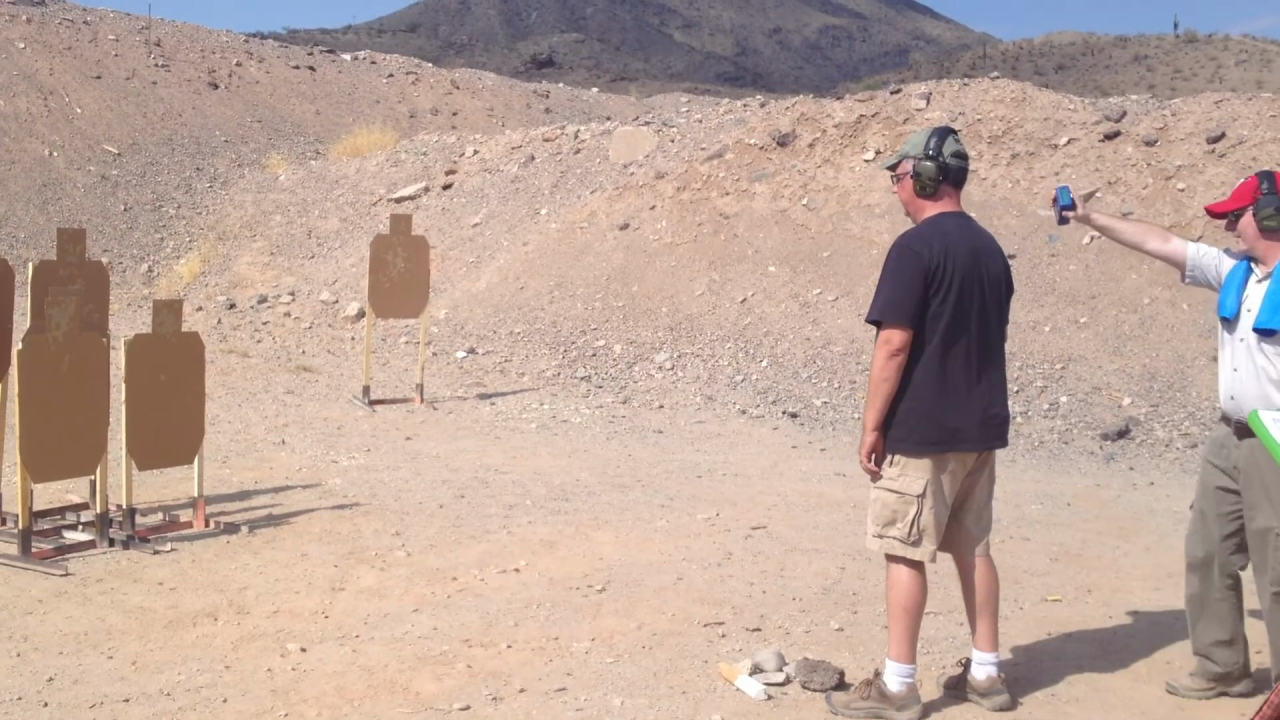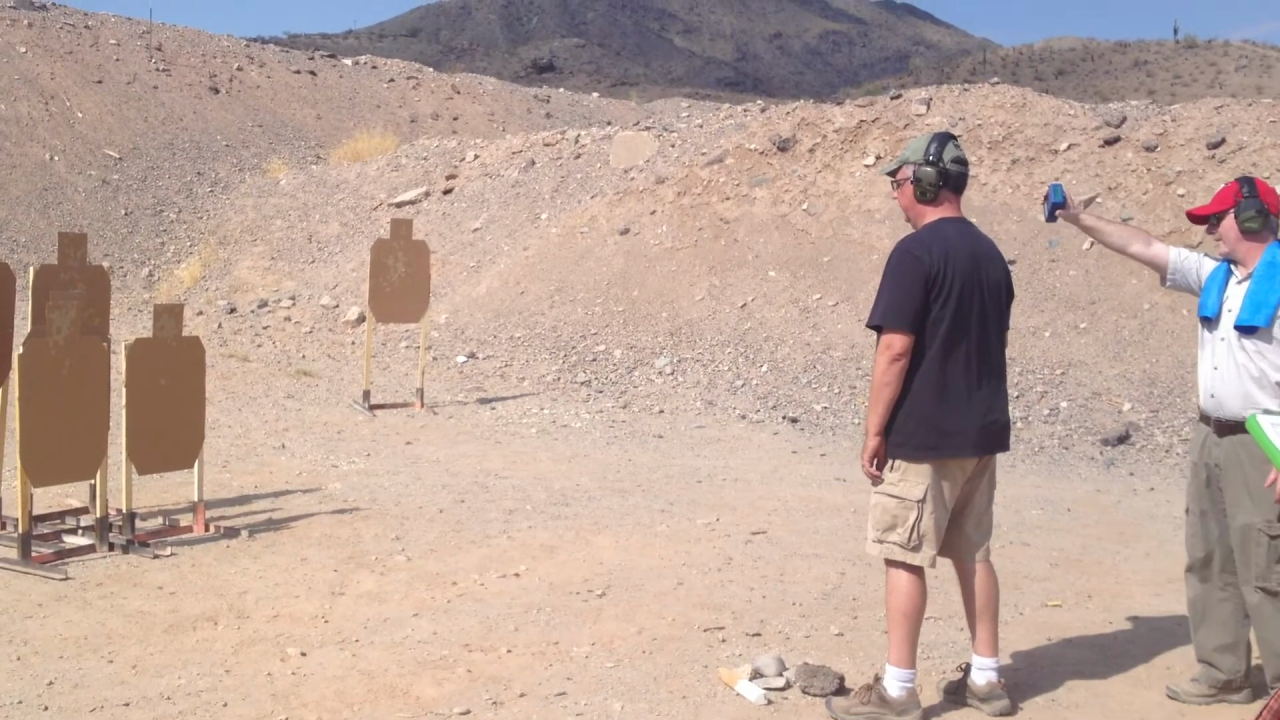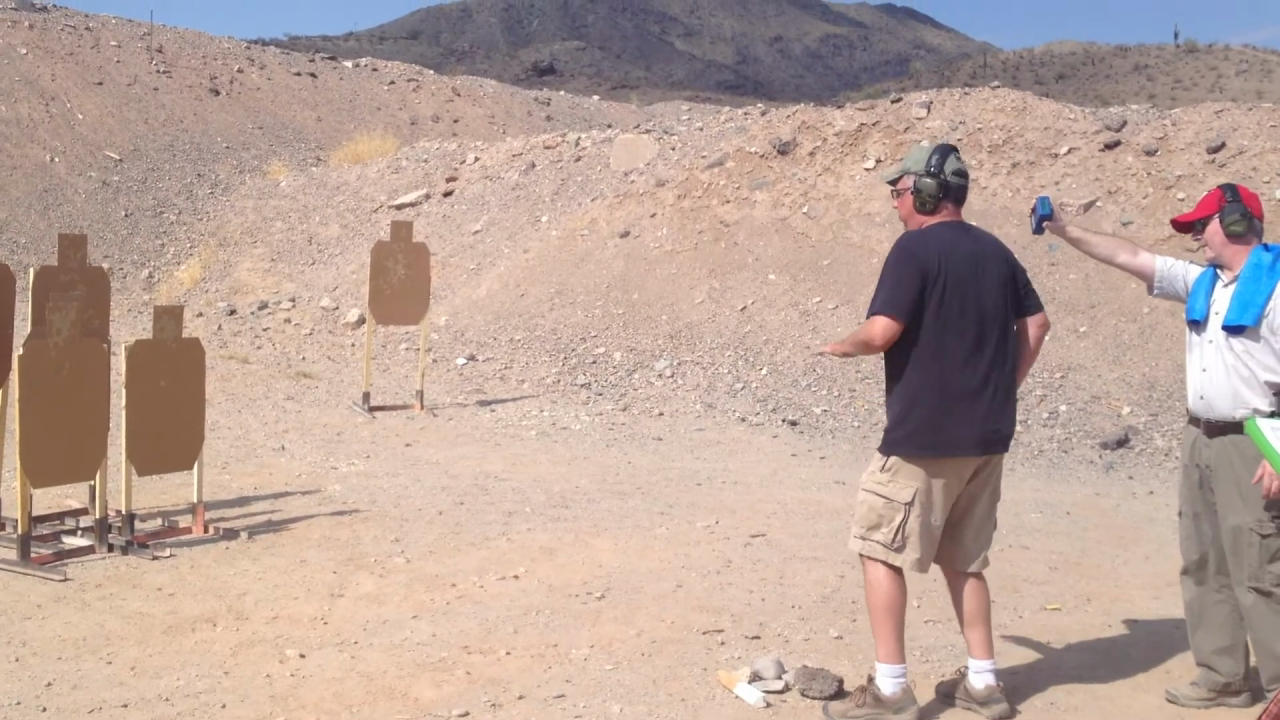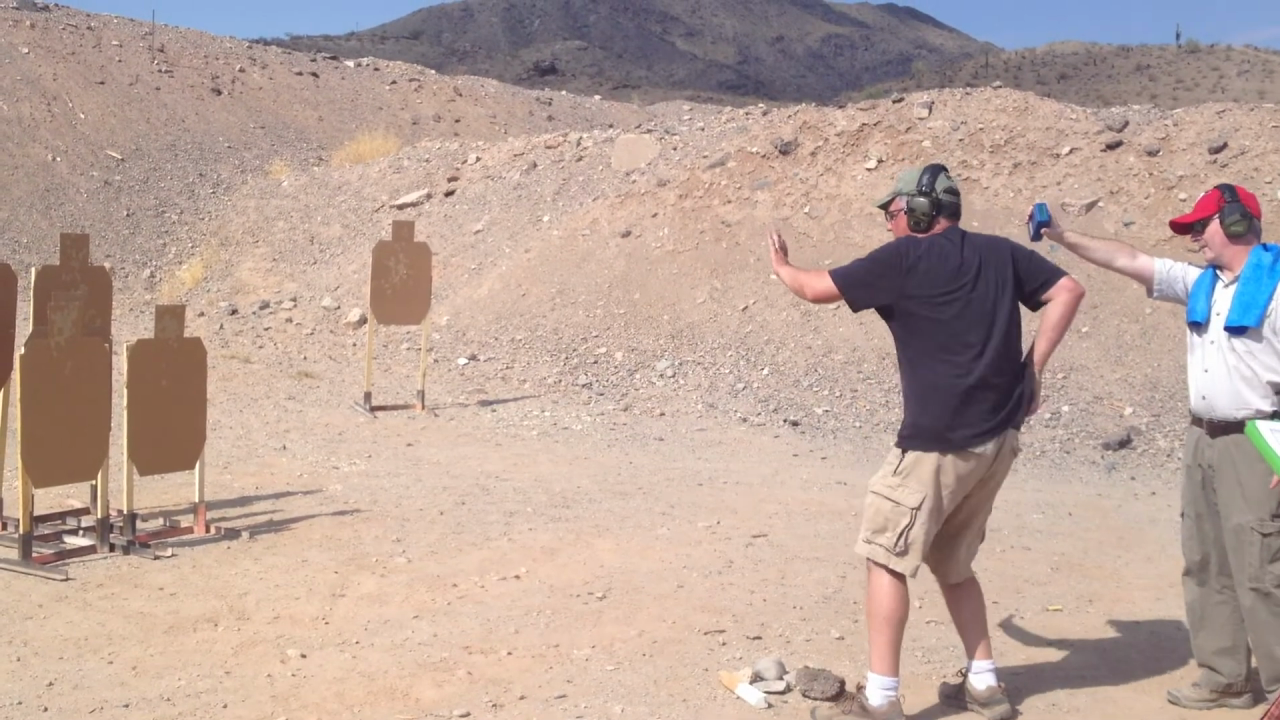
dt=0.4s
person 1, frame 1
left shoulder: (916, 246)
right shoulder: (989, 247)
left elbow: (894, 344)
left wrist: (871, 426)
left hip: (920, 431)
right hip: (979, 427)
left knee: (905, 552)
right knee: (971, 547)
person 1, frame 2
left shoulder: (916, 252)
right shoulder: (989, 252)
left elbow: (896, 350)
right elbow: (994, 341)
left wrist: (875, 431)
left hip: (921, 435)
right hip: (981, 432)
left knee: (904, 557)
right knee: (972, 552)
person 1, frame 3
left shoulder: (915, 249)
right shoulder: (994, 251)
left elbow: (884, 331)
right elbow: (1037, 325)
left wrist: (844, 346)
left hip: (922, 438)
right hip: (987, 435)
left knee: (881, 552)
right knee: (961, 559)
person 1, frame 4
left shoulder: (905, 258)
right shoulder: (1000, 252)
left elbow: (819, 288)
right elbow: (1069, 291)
left wrist: (781, 266)
right wrist: (1034, 366)
left hip: (938, 440)
right hip: (998, 438)
left knee: (886, 559)
right knee: (951, 563)
person 2, frame 1
right shoulder: (1232, 271)
right elbow: (1163, 243)
right wrist: (1091, 218)
right hip: (1229, 440)
right knee: (1207, 559)
right ankle: (1222, 669)
person 2, frame 2
right shoulder: (1213, 276)
right elbow: (1144, 247)
right wrist: (1079, 219)
right hip: (1211, 439)
right knee: (1209, 564)
right ankle: (1223, 674)
person 2, frame 3
right shoulder: (1199, 282)
right elbow: (1131, 257)
right wrist: (1066, 232)
right hip: (1200, 441)
right knee: (1203, 566)
right ankle: (1222, 677)
person 2, frame 4
right shoulder: (1199, 283)
right elbow: (1131, 261)
right wrist: (1063, 238)
right hip: (1203, 439)
right knee: (1206, 566)
right ankle: (1223, 677)
